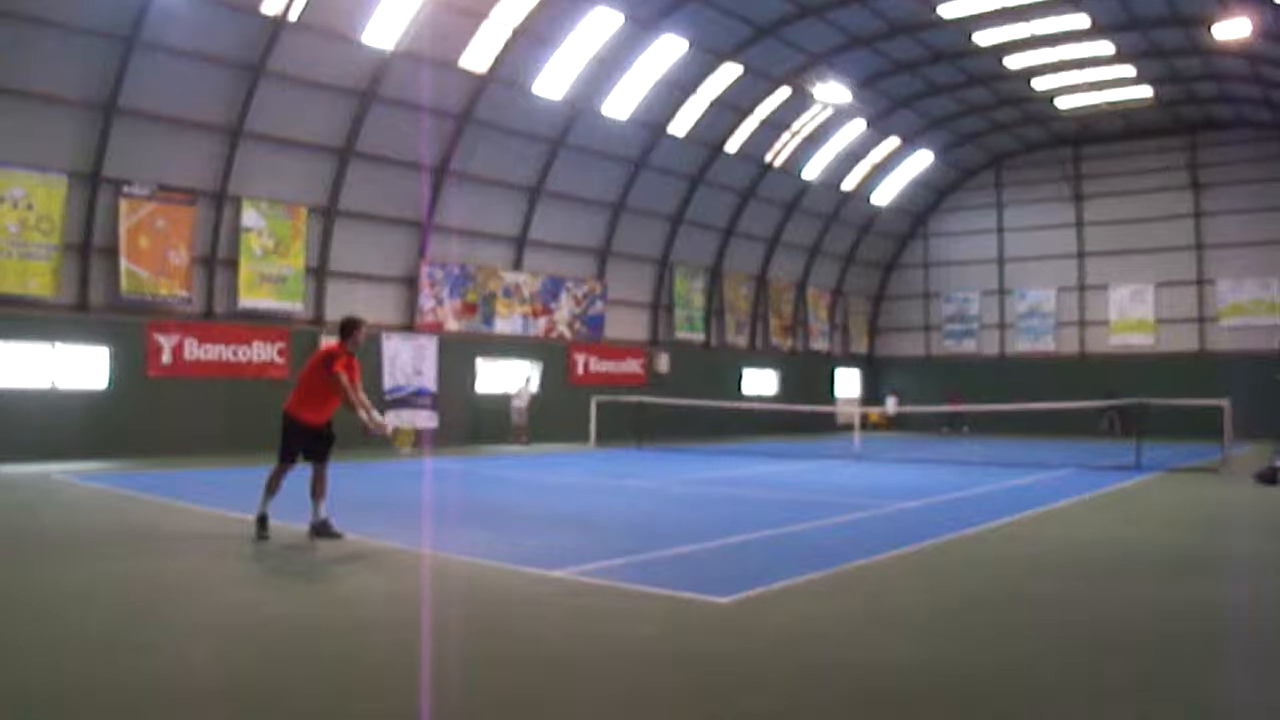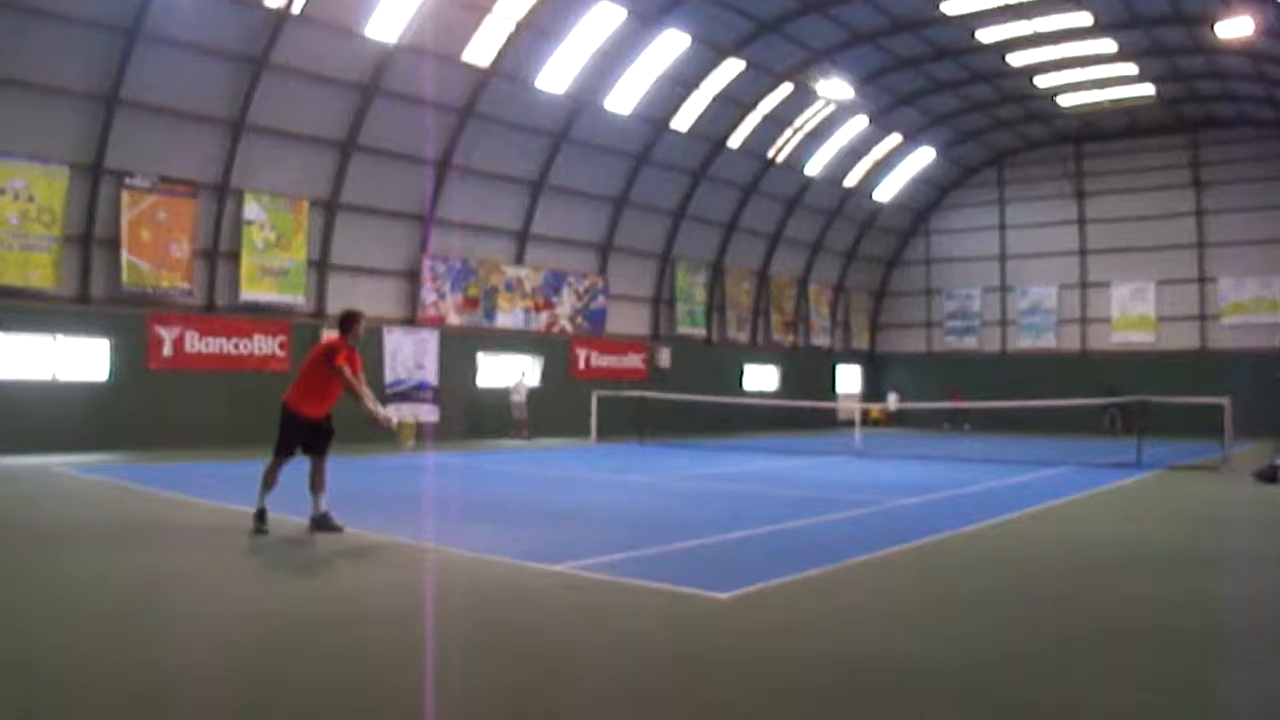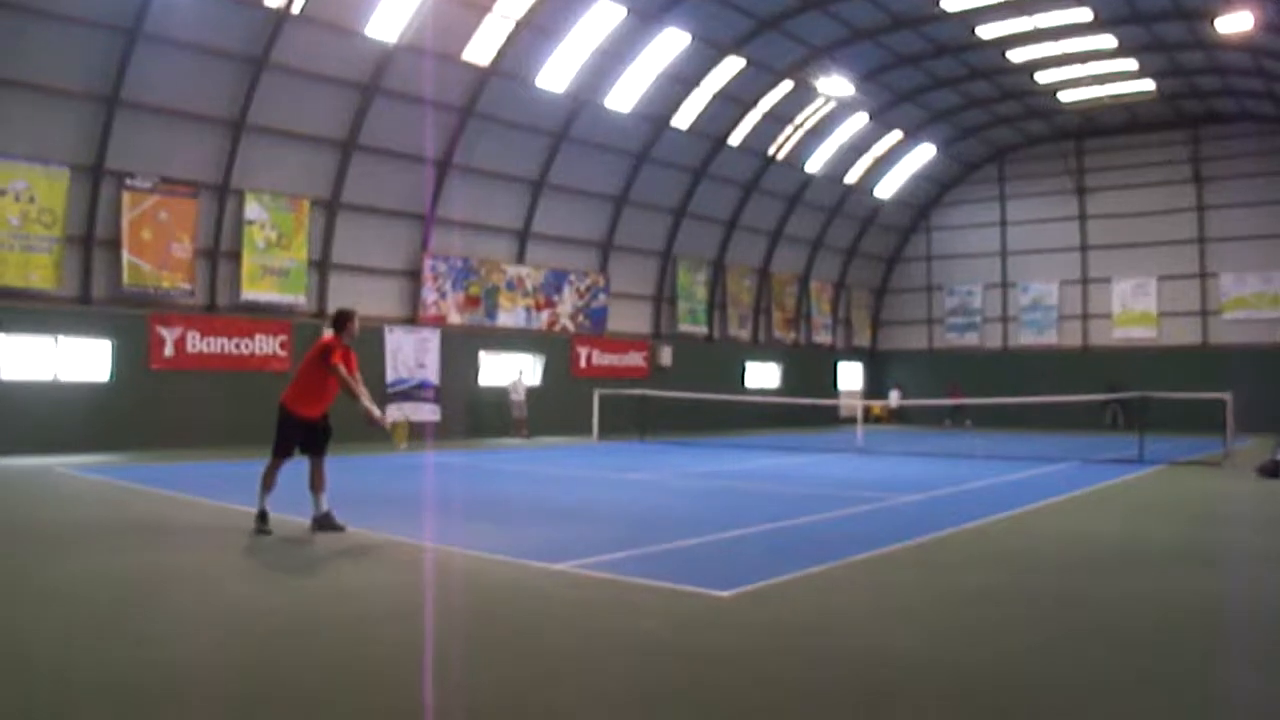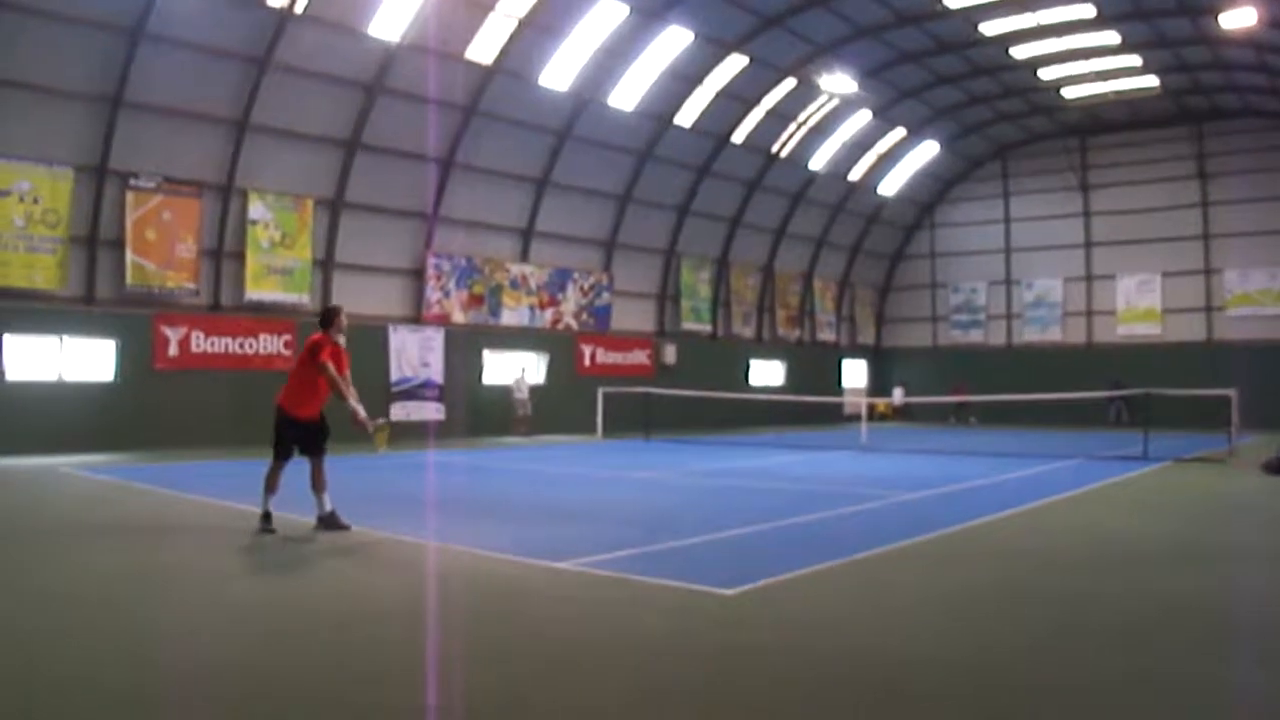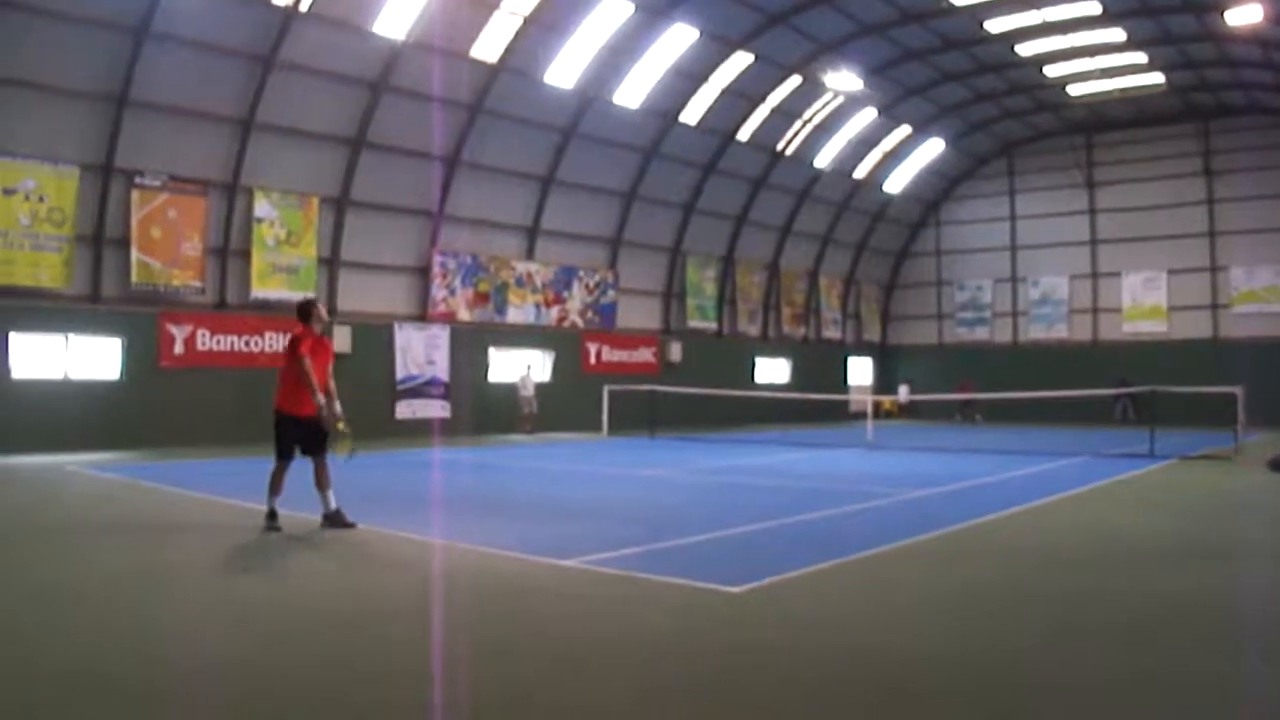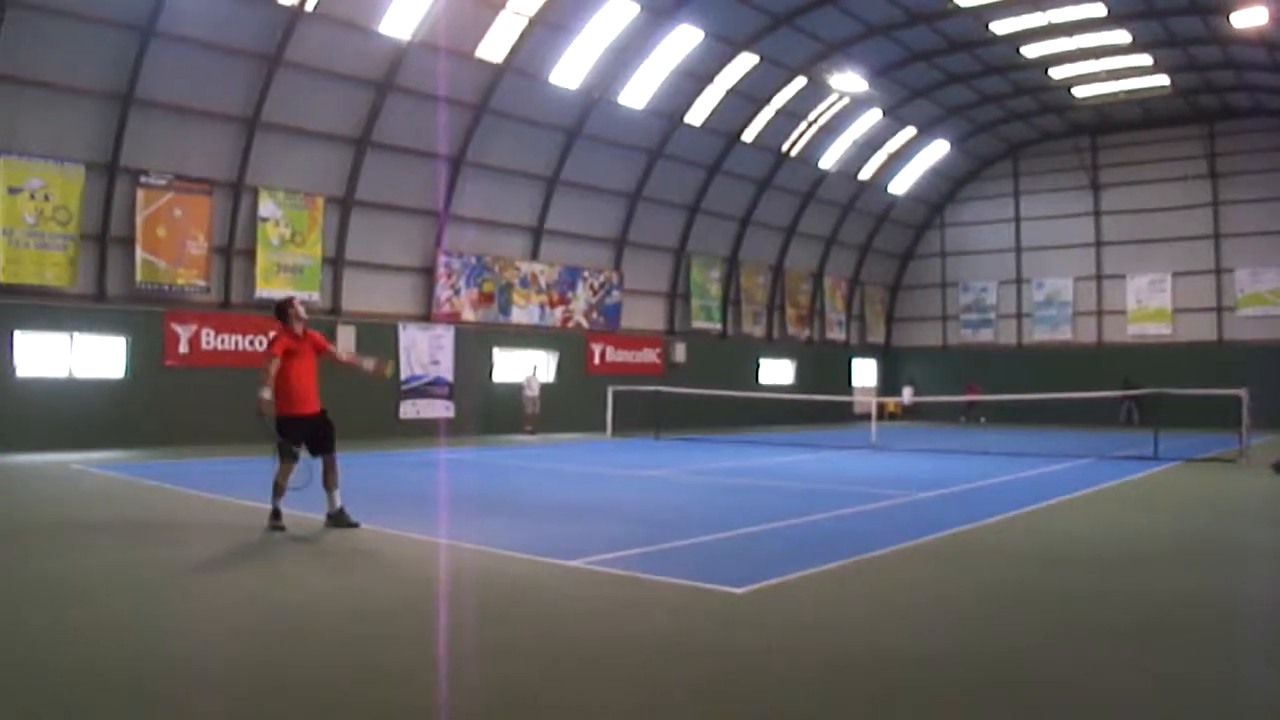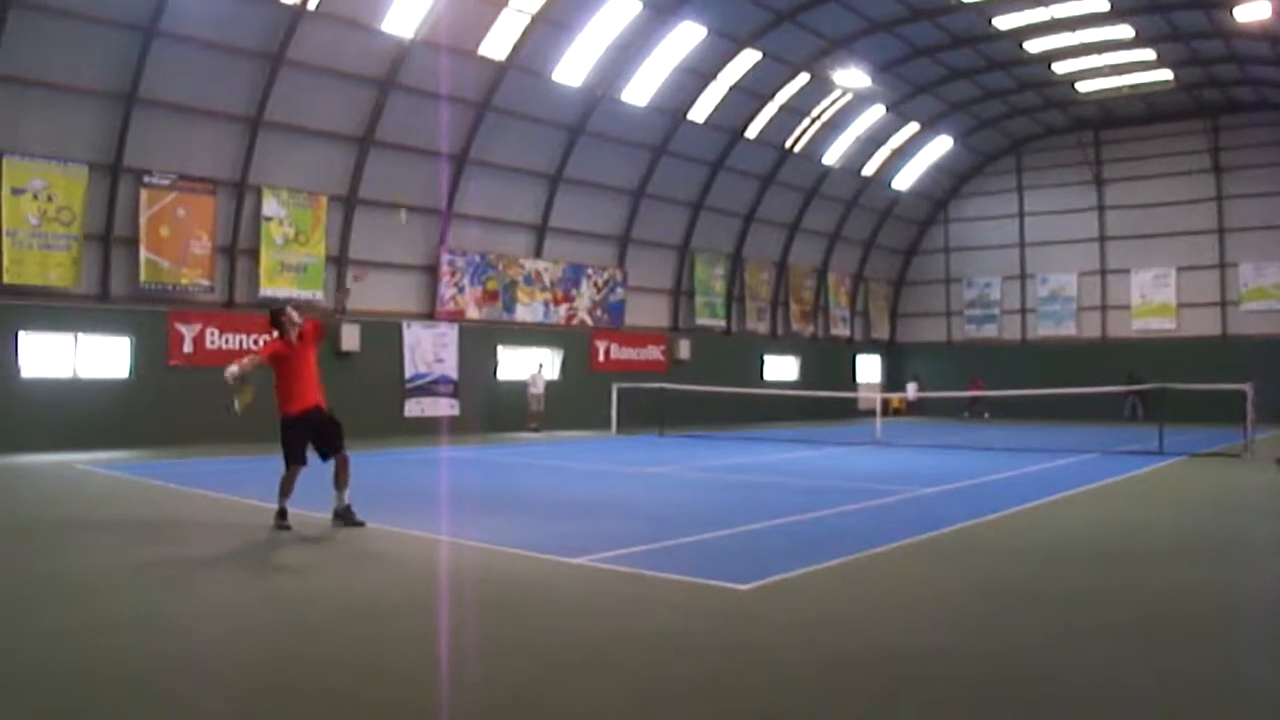
dt=0.2s
person 1, frame 1
left shoulder: (352, 361)
right shoulder: (333, 354)
left elbow: (358, 393)
right elbow: (344, 390)
left wrist: (376, 417)
right wrist: (365, 418)
left hip: (320, 420)
right hip: (298, 417)
left knee: (321, 467)
right knee: (284, 466)
left ankle: (319, 521)
right ankle: (262, 516)
person 1, frame 2
left shoulder: (352, 354)
right shoulder: (334, 348)
left elbow: (362, 386)
right elbow: (349, 383)
left wrist: (381, 410)
right wrist: (372, 410)
left hip: (319, 414)
right hip: (297, 411)
left knee: (319, 461)
right knee: (280, 459)
left ankle: (319, 514)
right ankle: (260, 510)
person 1, frame 3
left shoulder: (348, 354)
right shoulder: (329, 347)
left elbow: (358, 385)
right elbow: (345, 382)
left wrist: (376, 411)
right wrist: (369, 408)
left hip: (316, 414)
right hip: (294, 411)
left knee: (318, 461)
right knee: (278, 460)
left ankle: (321, 514)
right ankle: (262, 512)
person 1, frame 4
left shoulder: (339, 350)
right shoulder: (318, 344)
left elbow: (347, 384)
right elbow: (333, 380)
left wrist: (360, 412)
right wrist: (354, 408)
left hip: (313, 414)
right hip: (290, 413)
left knee: (318, 461)
right knee: (279, 463)
left ankle: (325, 513)
right ankle: (266, 513)
person 1, frame 5
left shoulder: (325, 343)
right shoulder: (300, 337)
left elbow: (329, 377)
right elbow: (307, 372)
left wrist: (336, 407)
right wrist: (320, 401)
left hip: (311, 412)
right hip: (289, 412)
left knee: (321, 460)
right knee: (284, 463)
left ankle: (330, 511)
right ankle: (271, 512)
person 1, frame 6
left shoulder: (311, 337)
right shoulder: (280, 339)
left elbow: (338, 355)
right elbow: (272, 367)
left wrist: (365, 363)
right wrist: (266, 392)
left hip: (314, 411)
right hip: (289, 414)
left knee: (329, 458)
right knee: (287, 464)
left ankle: (335, 511)
right ankle: (275, 511)
person 1, frame 7
left shoulder: (310, 333)
right shoulder: (275, 347)
left elbow: (336, 314)
right elbow: (253, 360)
right wrist: (234, 368)
left hip: (318, 409)
right hip: (293, 416)
left knee: (342, 457)
right knee: (294, 468)
left ankle: (343, 509)
right ankle: (281, 511)
